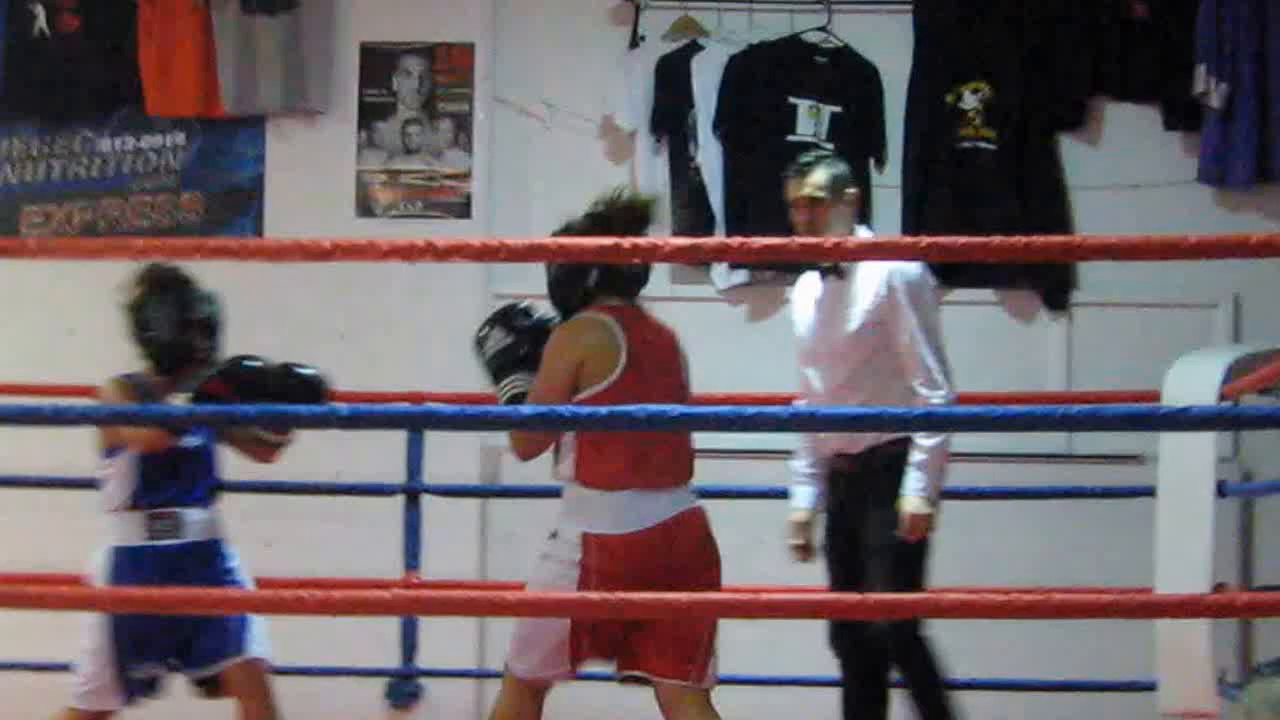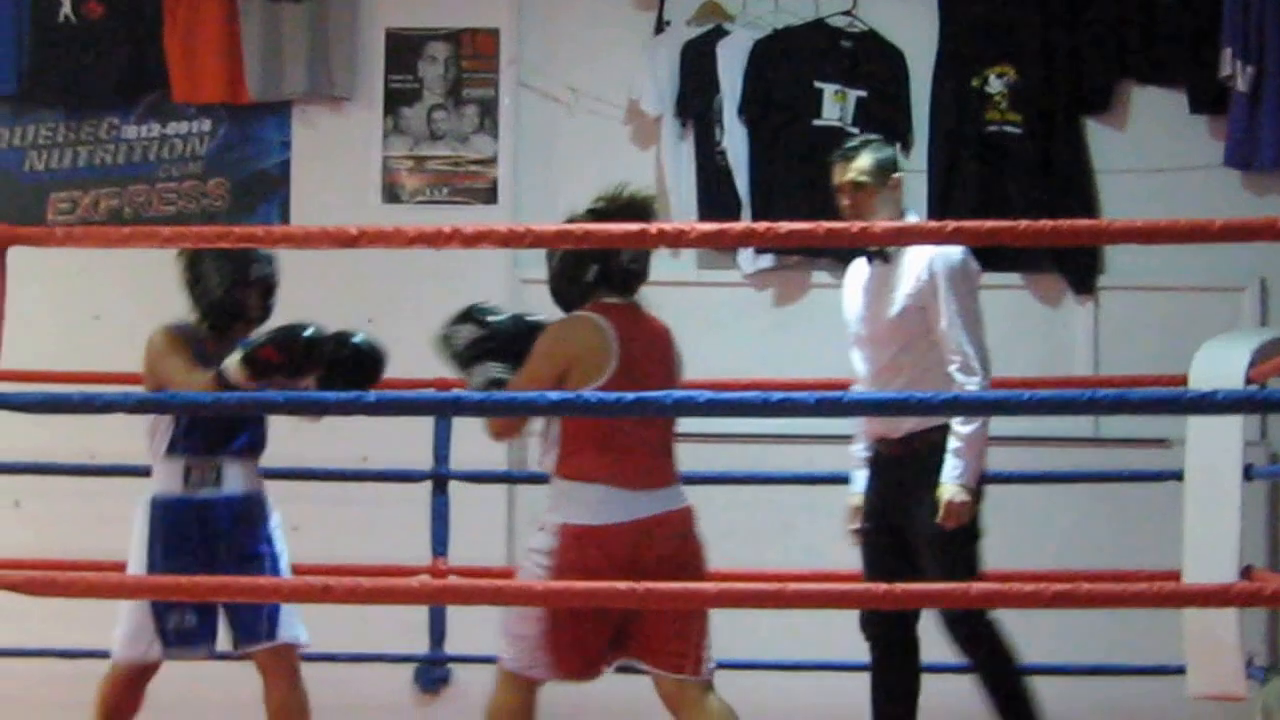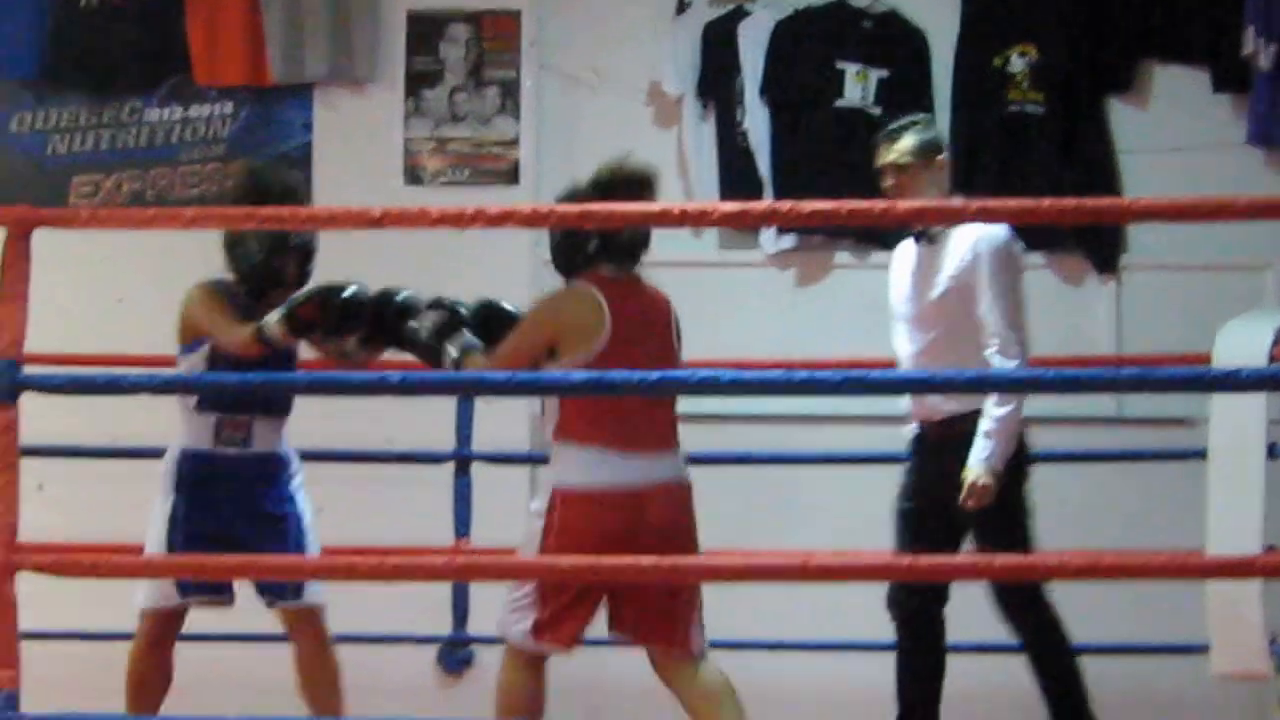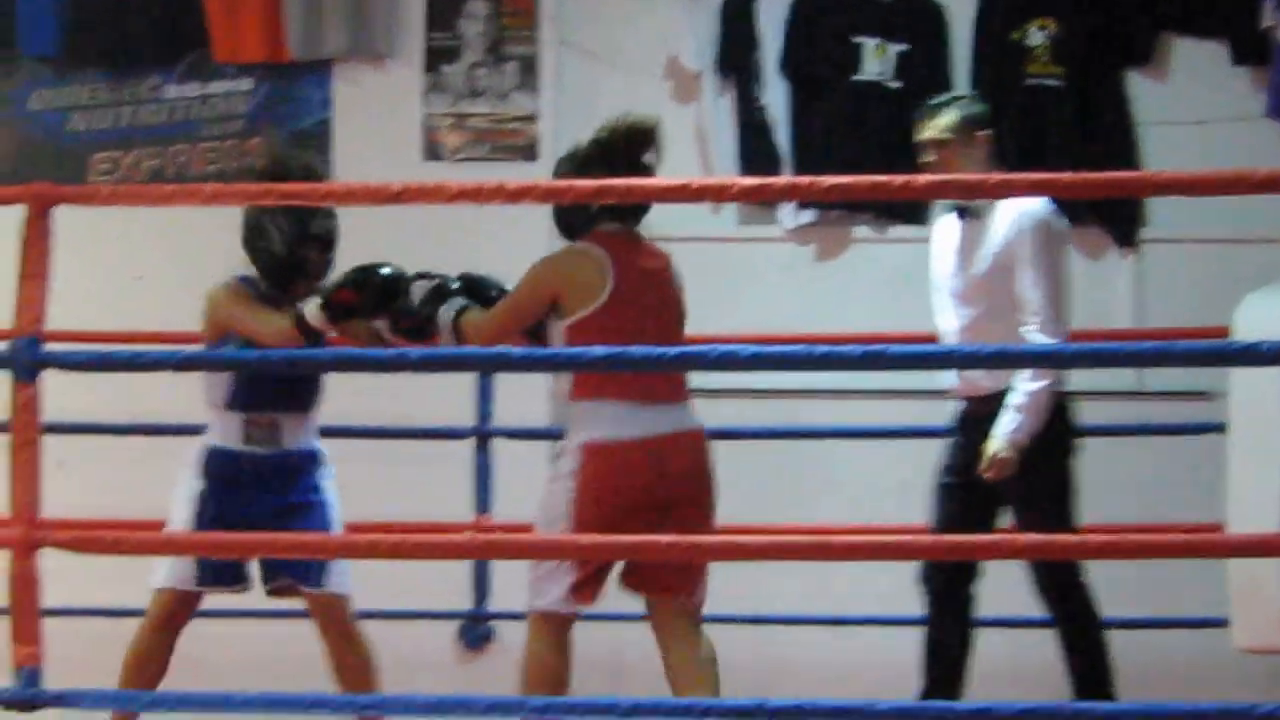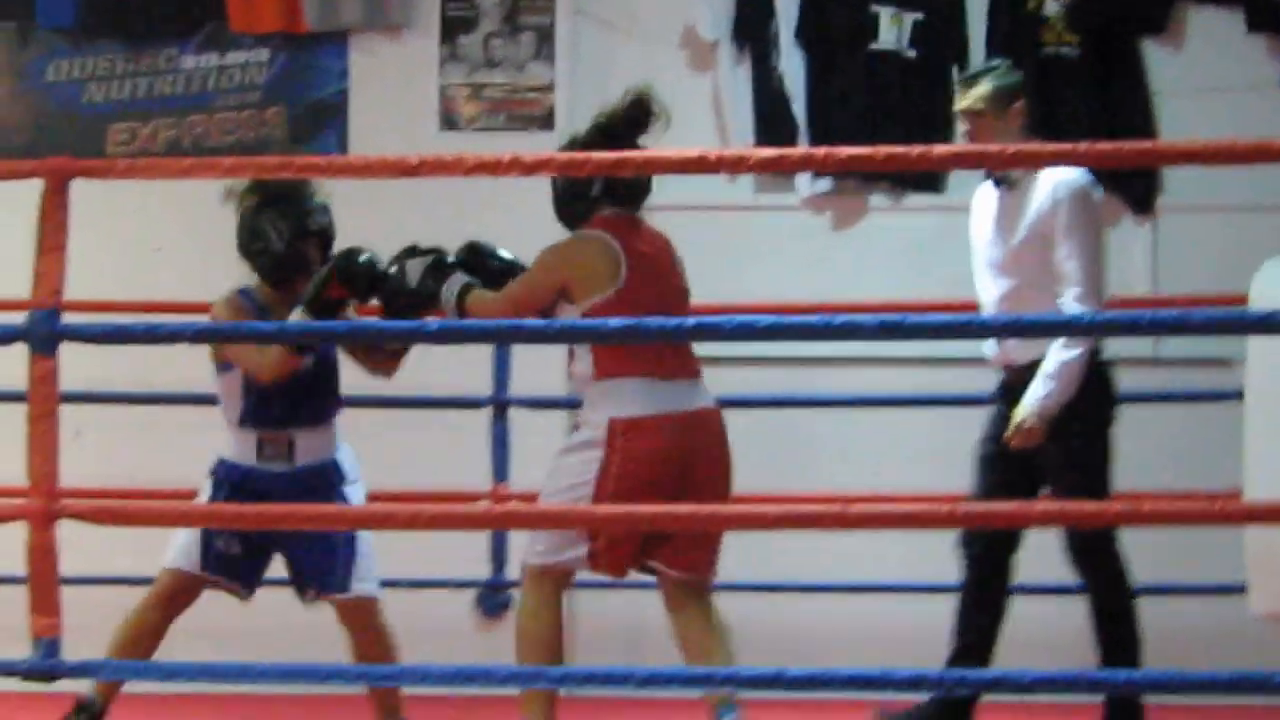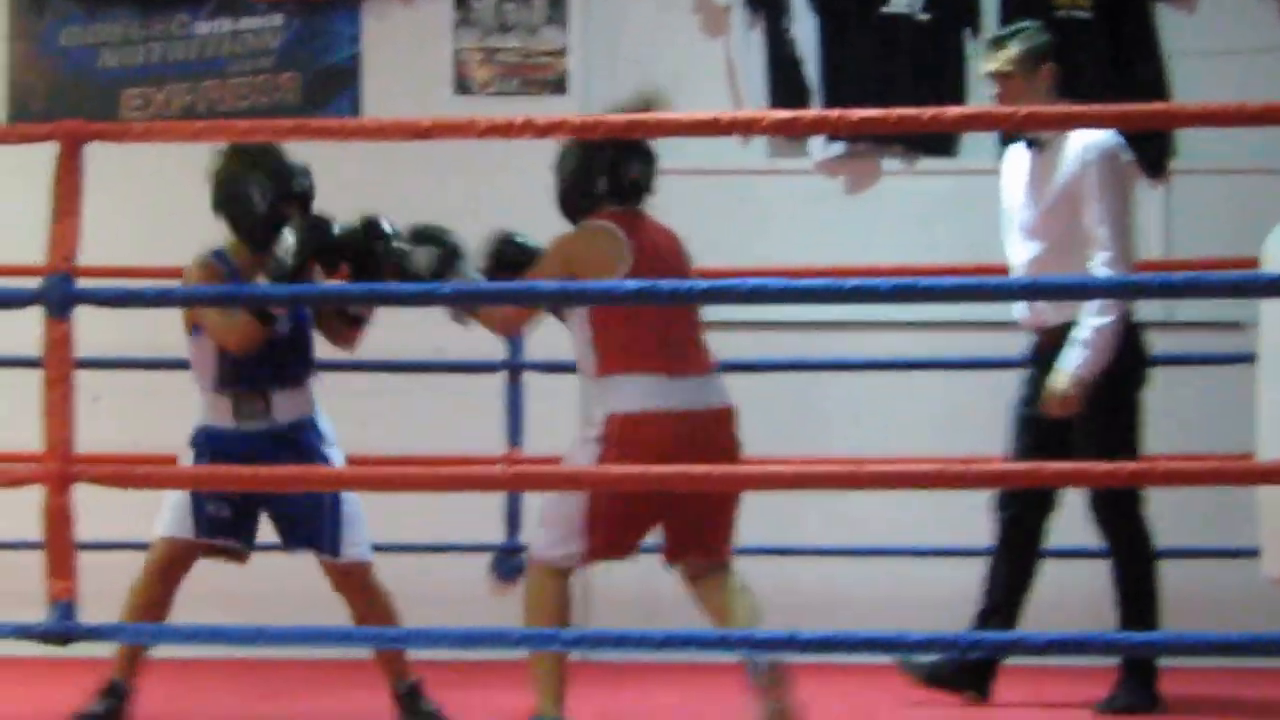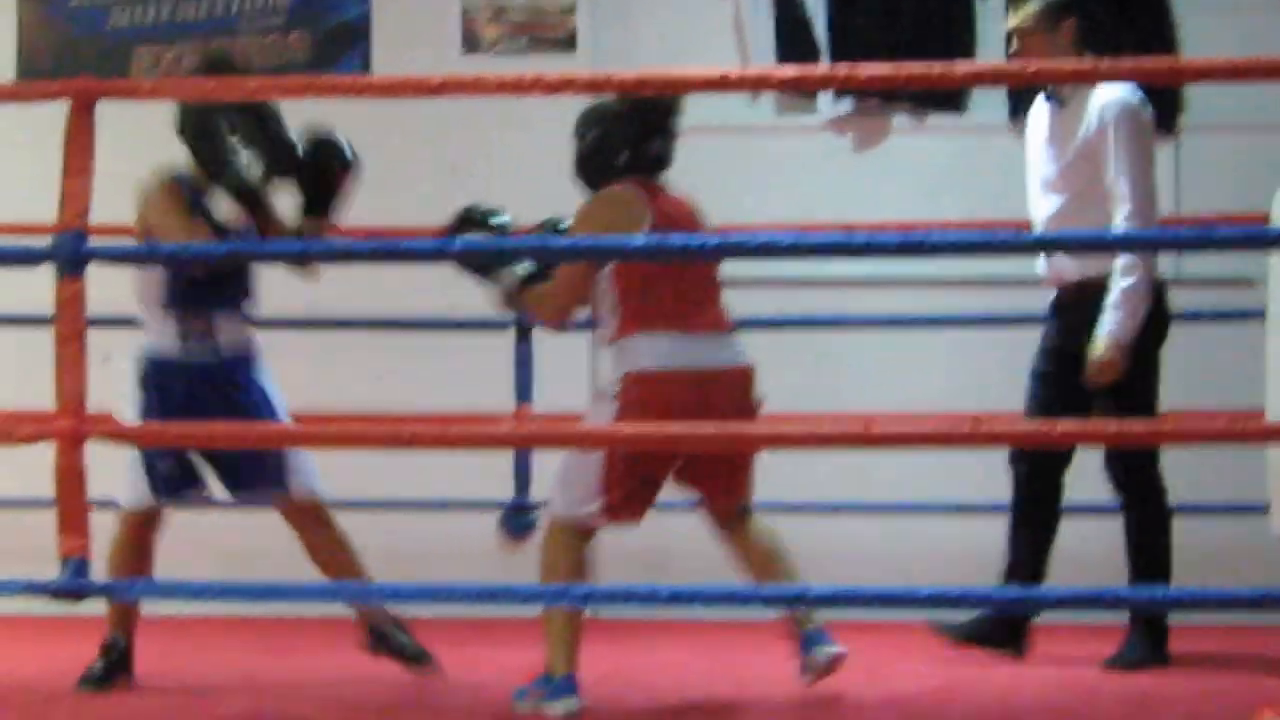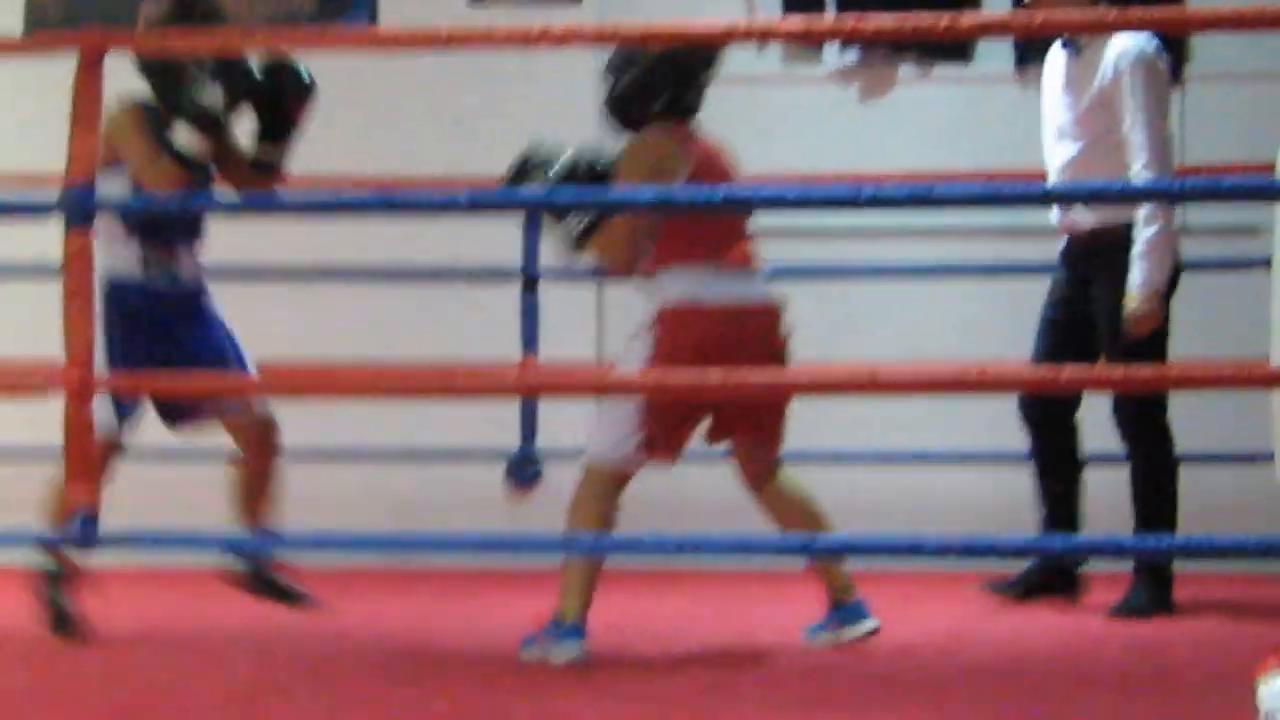
dt=0.1s
person 1, frame 1
left shoulder: (897, 275)
right shoulder: (805, 294)
left elbow: (932, 391)
left wrist: (922, 489)
right wrist: (803, 498)
left hip: (891, 474)
right hip: (844, 479)
left knee: (890, 629)
right knee: (853, 640)
person 1, frame 2
left shoulder: (941, 260)
right shoulder: (856, 278)
left elbow: (969, 378)
left wrist: (958, 477)
right wrist: (861, 484)
left hip: (936, 459)
right hip: (889, 466)
left knee: (962, 614)
right knee: (884, 625)
person 1, frame 3
left shoulder: (985, 241)
right shoulder: (903, 257)
left elbow: (1008, 361)
left wrist: (987, 459)
left hip: (982, 449)
right hip: (931, 445)
left knee: (1019, 601)
right knee: (912, 602)
person 1, frame 4
left shoulder: (1028, 217)
right shoulder: (945, 231)
left elbow: (1045, 339)
left wrist: (1014, 432)
left hip: (1024, 425)
right hip: (974, 420)
left knee: (1056, 578)
right knee: (944, 576)
left ankle: (1098, 707)
right ankle: (936, 710)
person 1, frame 5
left shoulder: (1066, 187)
right shoulder: (985, 200)
left elbow: (1082, 307)
left wrist: (1042, 398)
left hip: (1068, 391)
right hip: (1016, 390)
left knee: (1090, 547)
right knee: (985, 546)
person 1, frame 6
left shoulder: (1094, 148)
right shoulder: (1016, 162)
left elbow: (1111, 271)
left wrist: (1079, 367)
left hip: (1099, 356)
right hip: (1049, 352)
left knee: (1115, 511)
right knee: (1020, 508)
right ankle: (978, 658)
person 1, frame 7
left shoulder: (1115, 104)
right shoulder: (1043, 111)
left elbow: (1135, 223)
left wrist: (1118, 328)
left hip: (1116, 310)
right hip: (1067, 304)
left knee: (1130, 467)
right knee: (1034, 460)
left ankle: (1149, 632)
right ankle: (1008, 616)
person 1, frame 8
left shoulder: (1130, 52)
right shoulder: (1056, 59)
left elbow: (1151, 175)
left wrist: (1148, 279)
left hip: (1125, 259)
right hip: (1077, 253)
left knee: (1138, 415)
right knee: (1043, 401)
left ankle: (1151, 578)
right ankle: (1059, 560)
person 2, frame 1
left shoulder: (578, 335)
right shoulder: (667, 340)
left elbow: (529, 443)
left wrist: (511, 371)
left hip: (604, 539)
right hip: (681, 532)
person 2, frame 2
left shoulder: (569, 334)
right shoulder: (661, 338)
left elbow: (503, 425)
left wrist: (484, 362)
left hip: (584, 535)
right hip: (665, 530)
person 2, frame 3
left shoulder: (566, 308)
right shoulder: (662, 309)
left elbow: (487, 374)
left wrist: (445, 341)
right wrist: (527, 341)
left hip: (584, 502)
right hip: (664, 497)
left knee: (526, 653)
right knee: (682, 661)
person 2, frame 4
left shoulder: (568, 265)
right shoulder: (663, 267)
left elbow: (483, 335)
left wrist: (435, 309)
right wrist: (545, 322)
left hip: (607, 455)
right hip: (680, 448)
left knee: (549, 615)
right knee: (677, 616)
person 2, frame 5
left shoulder: (579, 253)
right shoulder: (660, 249)
left elbow: (491, 314)
left wrist: (448, 281)
right wrist: (512, 279)
left hip: (627, 434)
right hip: (697, 431)
left knee: (542, 575)
right knee: (688, 594)
person 2, frame 6
left shoulder: (582, 244)
right shoulder: (667, 241)
left elbow: (506, 319)
right wrist: (523, 273)
left hip: (635, 427)
right hip: (707, 419)
left knee: (547, 568)
right knee: (706, 568)
right ankle: (765, 658)
person 2, frame 7
left shoulder: (607, 207)
right shoulder: (684, 212)
left elbow: (553, 310)
left wrist: (502, 263)
right wrist: (563, 258)
left hip: (653, 384)
right hip: (725, 378)
left knee: (567, 527)
right knee: (733, 516)
right ankle: (813, 636)
person 2, frame 8
left shoulder: (647, 148)
right shoulder: (710, 154)
left elbow: (618, 254)
left wrist: (569, 209)
right wrist: (601, 191)
left hip: (691, 322)
right hip: (756, 319)
left knee: (602, 472)
right knee: (763, 472)
left ankle: (568, 625)
right ankle: (846, 603)
person 3, frame 1
left shoulder: (212, 385)
right shoulder: (118, 393)
left elbow: (263, 448)
right elbow: (147, 438)
left wrist: (284, 409)
right wrist: (205, 394)
left hip: (206, 559)
right hip: (134, 565)
left knee: (251, 679)
person 3, frame 2
left shoulder: (256, 352)
right shoulder: (170, 343)
right elbow: (199, 390)
left wrist: (338, 375)
right wrist: (257, 360)
left hip: (247, 523)
right hip: (175, 520)
left knee: (281, 658)
right knee: (133, 666)
person 3, frame 3
left shoulder: (298, 306)
right shoulder: (205, 300)
left elbow: (351, 364)
right elbow: (243, 344)
right wrist: (302, 311)
left hip: (269, 475)
right hip: (200, 474)
left knee: (306, 618)
right knee: (159, 624)
person 3, frame 4
left shoulder: (320, 298)
right shoulder: (230, 299)
left elbow: (377, 348)
right elbow: (280, 336)
right wrist: (343, 299)
left hip: (296, 471)
right hip: (227, 470)
left knee: (333, 610)
right knee: (169, 606)
person 3, frame 5
left shoulder: (325, 299)
right shoulder: (232, 311)
left elbow: (384, 364)
right elbow: (268, 366)
right wrist: (317, 303)
left hip: (320, 482)
right hip: (243, 480)
left knee: (361, 614)
right knee: (169, 592)
person 3, frame 6
left shoulder: (295, 266)
right shoulder: (206, 273)
left elbow: (344, 335)
right elbow: (234, 335)
left wrist: (362, 277)
right wrist: (286, 270)
left hip: (295, 440)
right hip: (224, 445)
left knee: (355, 575)
right knee: (165, 559)
person 3, frame 7
left shoulder: (254, 190)
right shoulder: (165, 195)
right elbow: (202, 250)
left wrist: (322, 193)
right wrist: (247, 178)
left hip: (233, 375)
right hip: (167, 376)
left knee: (305, 505)
right knee: (140, 517)
left ankle: (379, 624)
right ankle: (116, 650)
person 3, frame 8
left shoulder: (201, 129)
right shoulder: (132, 118)
left elbow: (258, 187)
right elbow: (166, 182)
left wrist: (279, 125)
right wrist: (210, 107)
left hip: (183, 301)
right hip: (122, 301)
left knee: (258, 427)
right knee: (98, 445)
left ankle: (257, 558)
right ankle: (56, 578)
